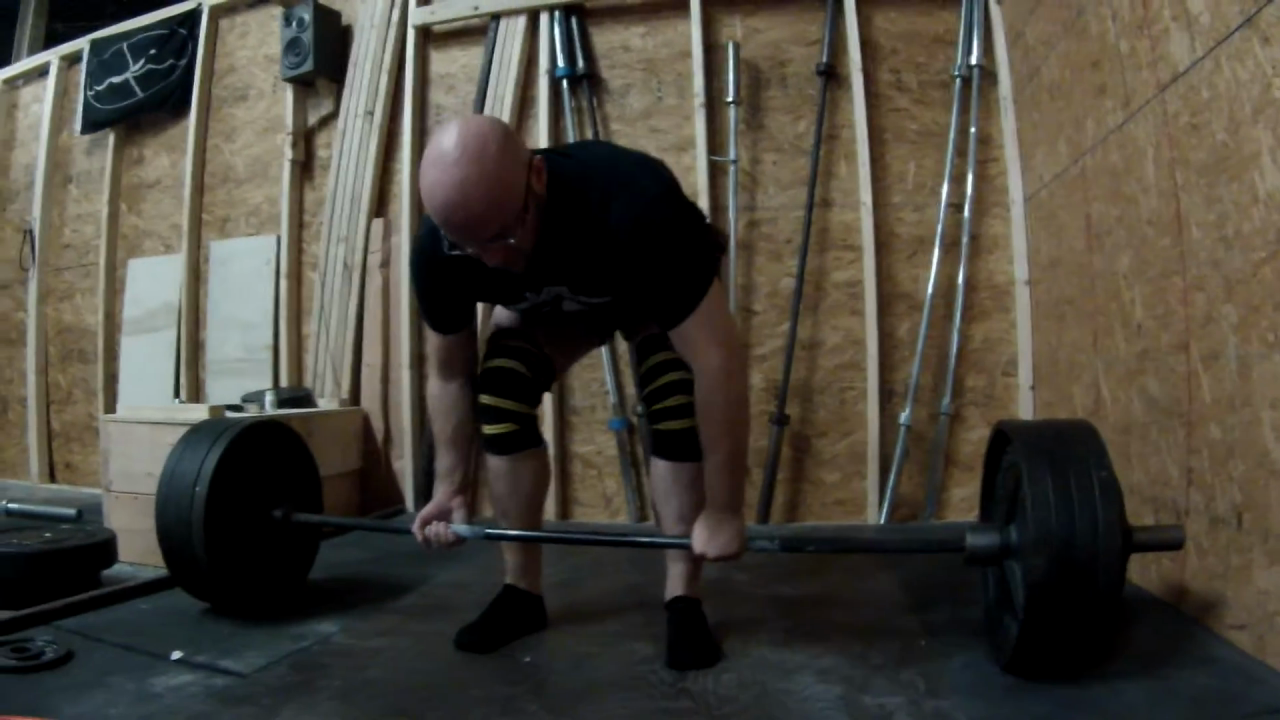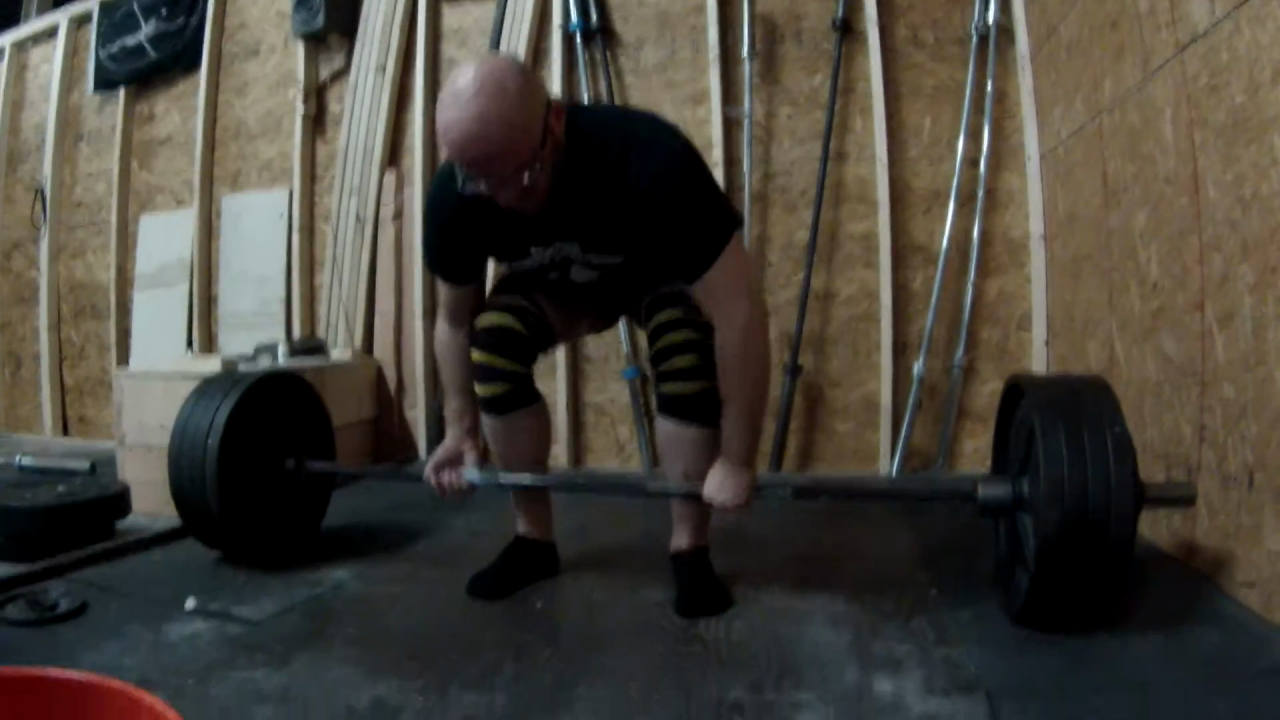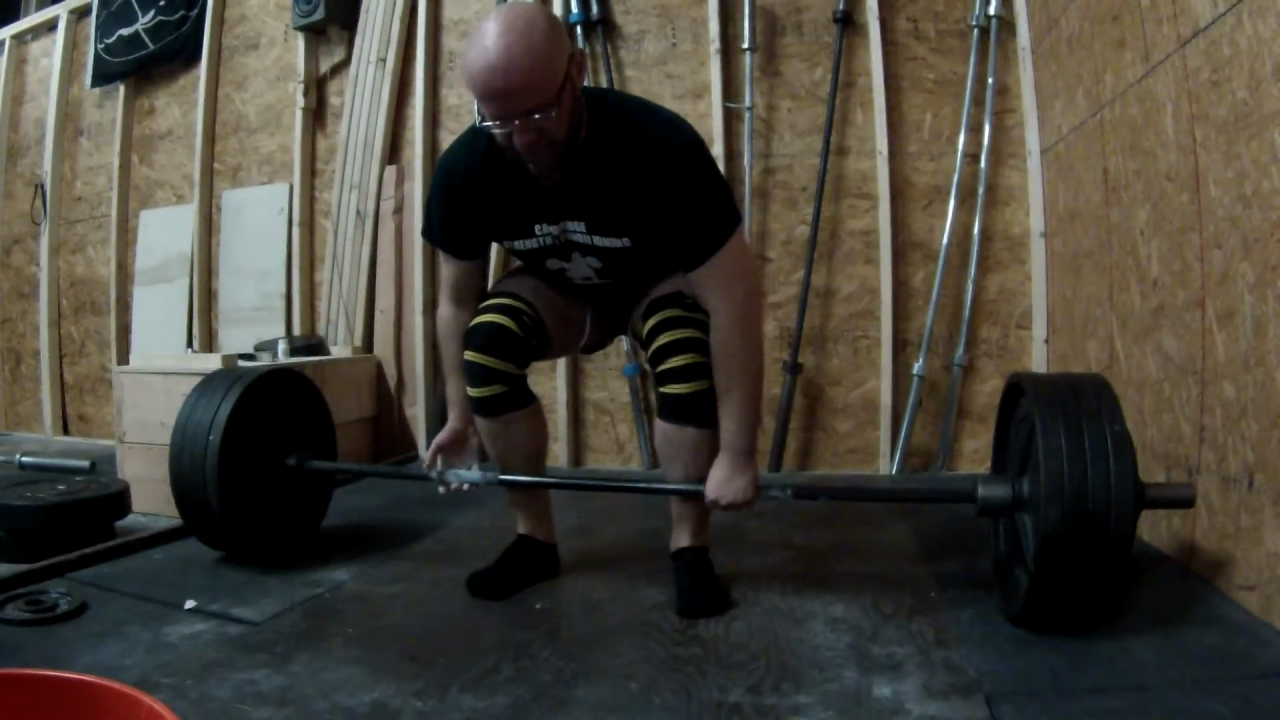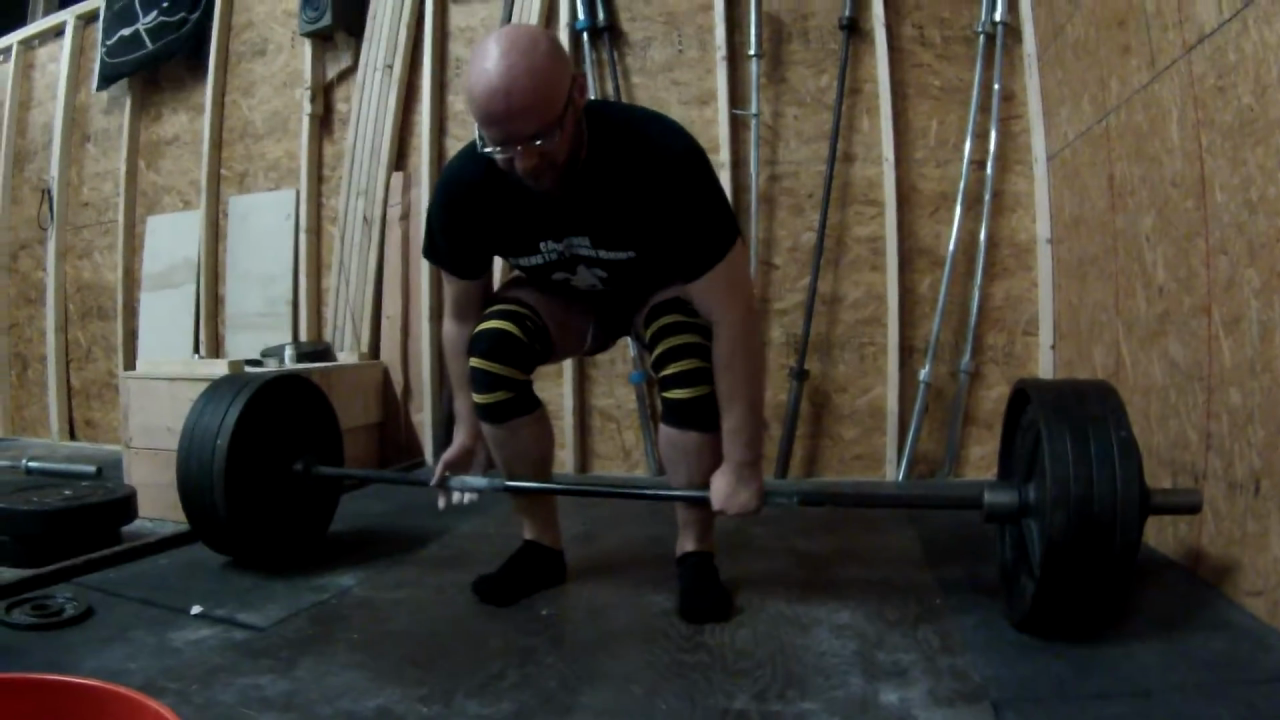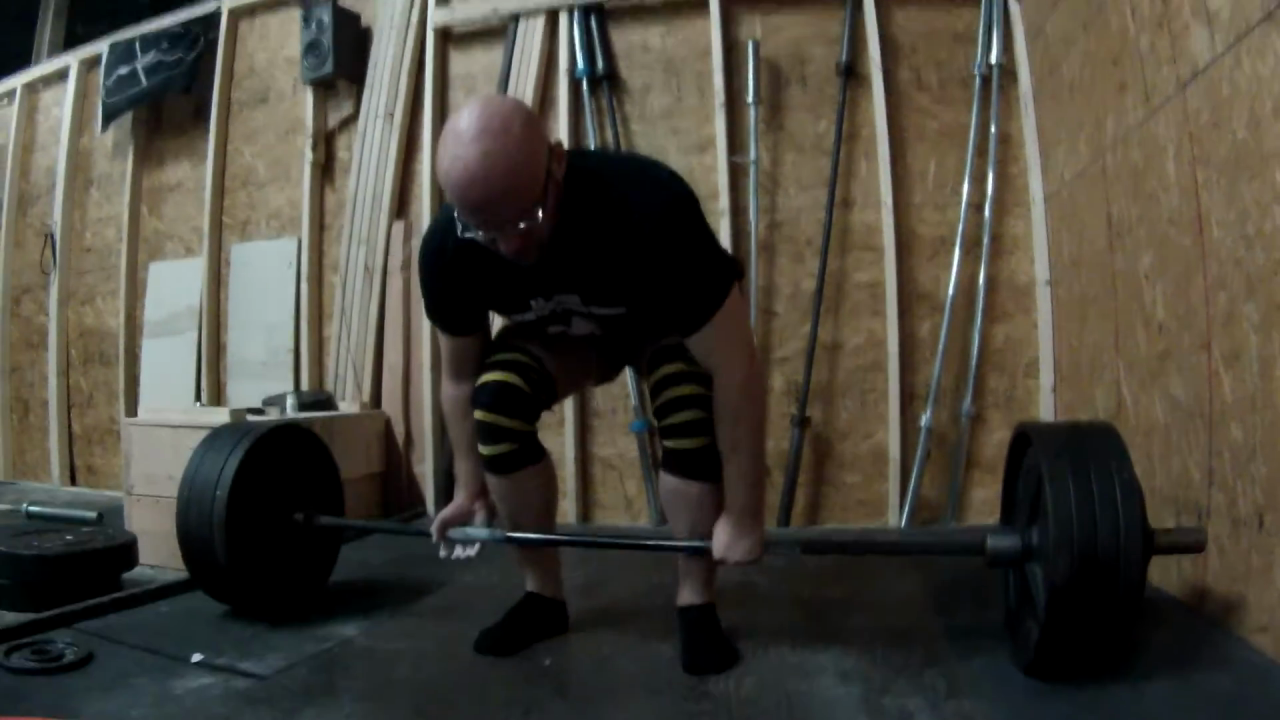
dt=0.4s
person 1, frame 1
left shoulder: (634, 206)
right shoulder: (438, 249)
left elbow: (719, 364)
right elbow: (448, 373)
left wrist: (723, 512)
right wrist: (449, 488)
left hip: (652, 287)
right hip: (545, 304)
left knee: (676, 405)
right knee: (500, 400)
left ankle: (682, 599)
right ankle: (521, 590)
person 1, frame 2
left shoulder: (649, 164)
right shoulder: (453, 198)
left elbow: (740, 314)
right elbow: (455, 320)
left wrist: (736, 460)
right wrist: (459, 431)
left hip: (660, 272)
right hip: (559, 282)
left knee: (687, 360)
right knee: (492, 347)
left ankle: (689, 548)
right ankle: (534, 538)
person 1, frame 3
left shoulder: (659, 148)
right shoulder: (464, 170)
left elbow: (733, 300)
right elbow: (457, 299)
left wrist: (736, 454)
right wrist: (459, 414)
left hip: (660, 281)
right hip: (561, 288)
left knee: (687, 354)
right knee: (485, 345)
left ankle: (689, 547)
right ankle: (535, 538)
person 1, frame 4
left shoulder: (660, 159)
right shoulder: (463, 187)
left elbow: (732, 316)
right elbow: (461, 317)
left wrist: (741, 464)
right wrist: (468, 431)
left hip: (663, 283)
right hip: (563, 293)
left knee: (690, 359)
right knee: (492, 351)
left ankle: (694, 552)
right ankle: (541, 544)
person 1, frame 5
left shoulder: (649, 209)
right shoulder: (447, 250)
left elbow: (734, 368)
right elbow: (459, 375)
left wrist: (742, 515)
right wrist: (470, 489)
left hip: (665, 319)
right hip: (561, 331)
left knee: (691, 409)
right knee: (496, 400)
left ankle: (695, 603)
right ankle: (543, 594)
